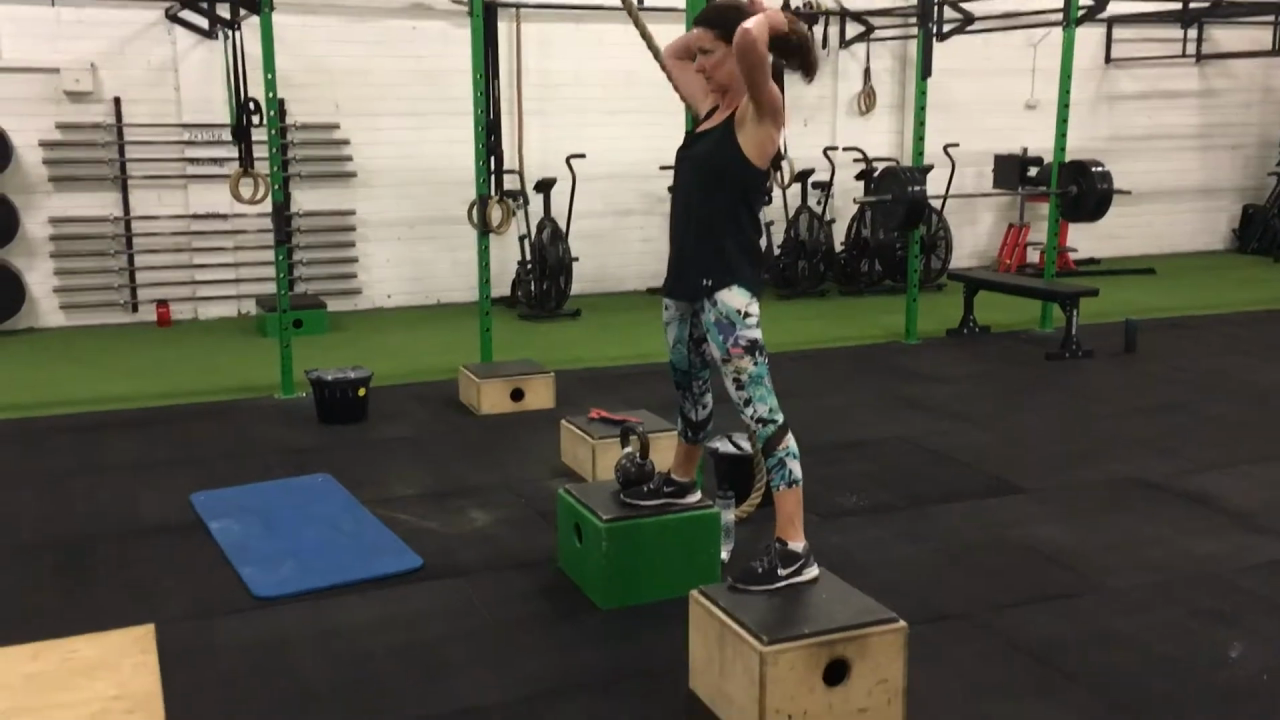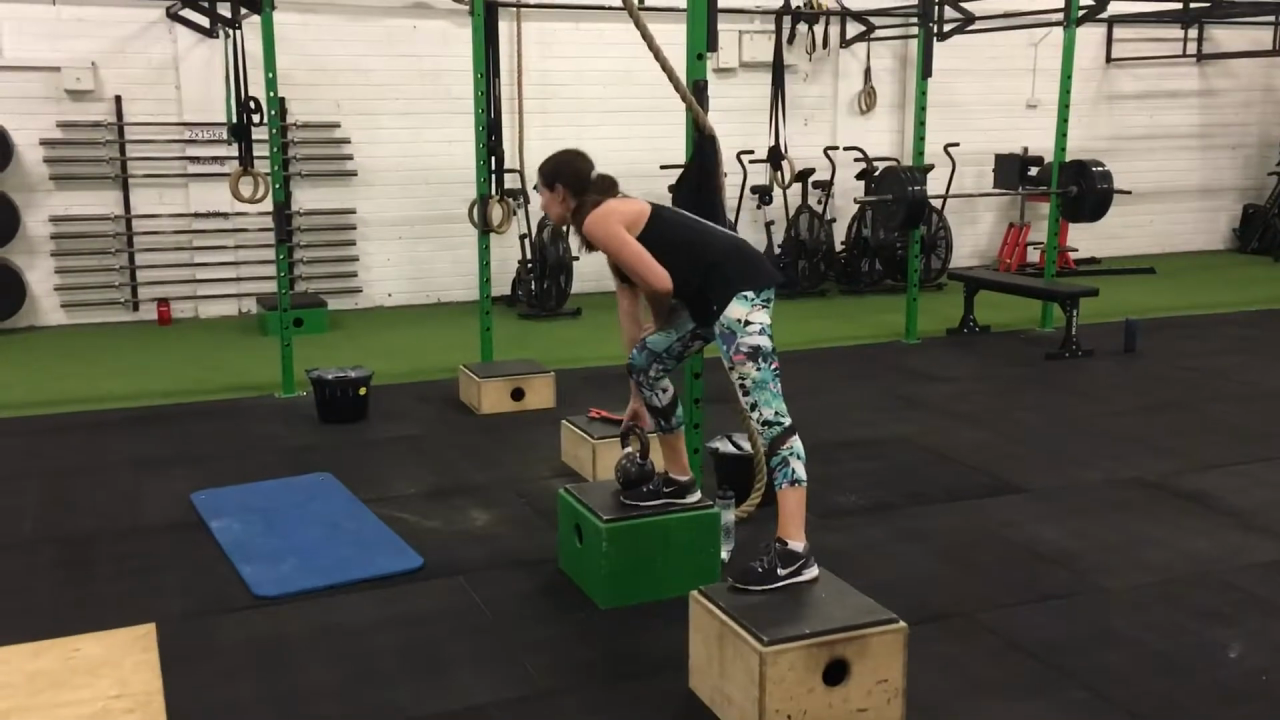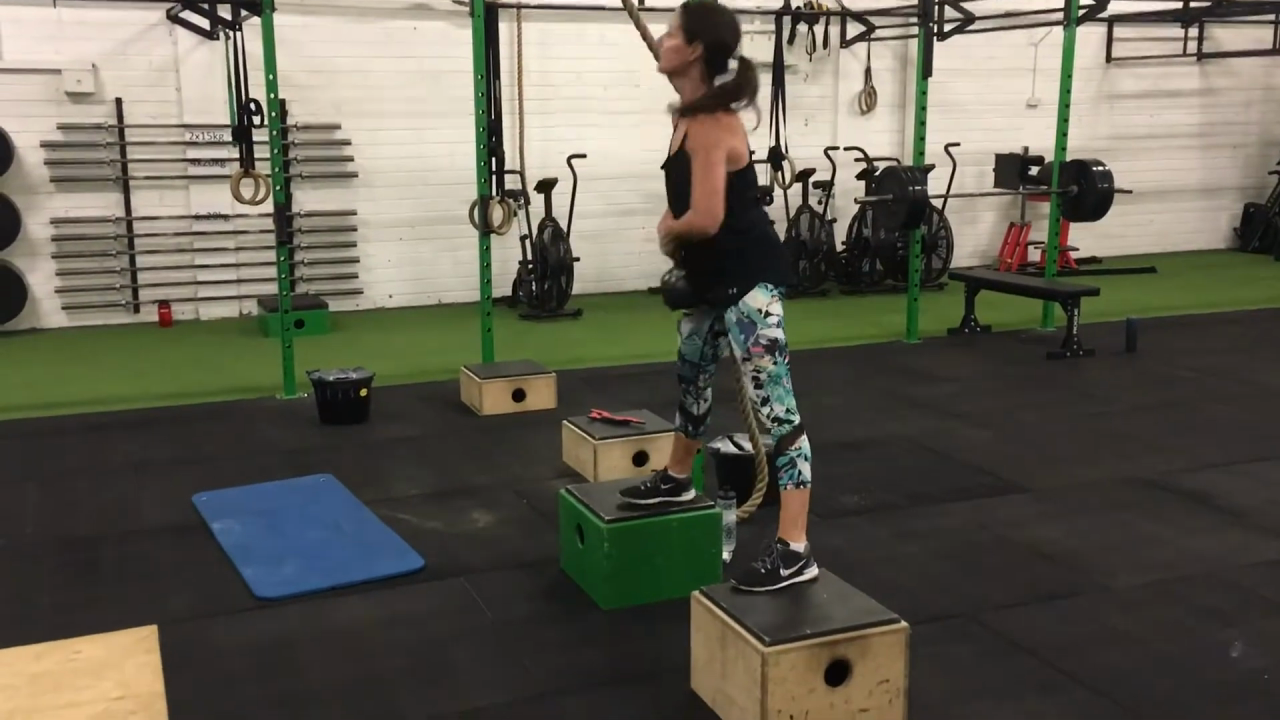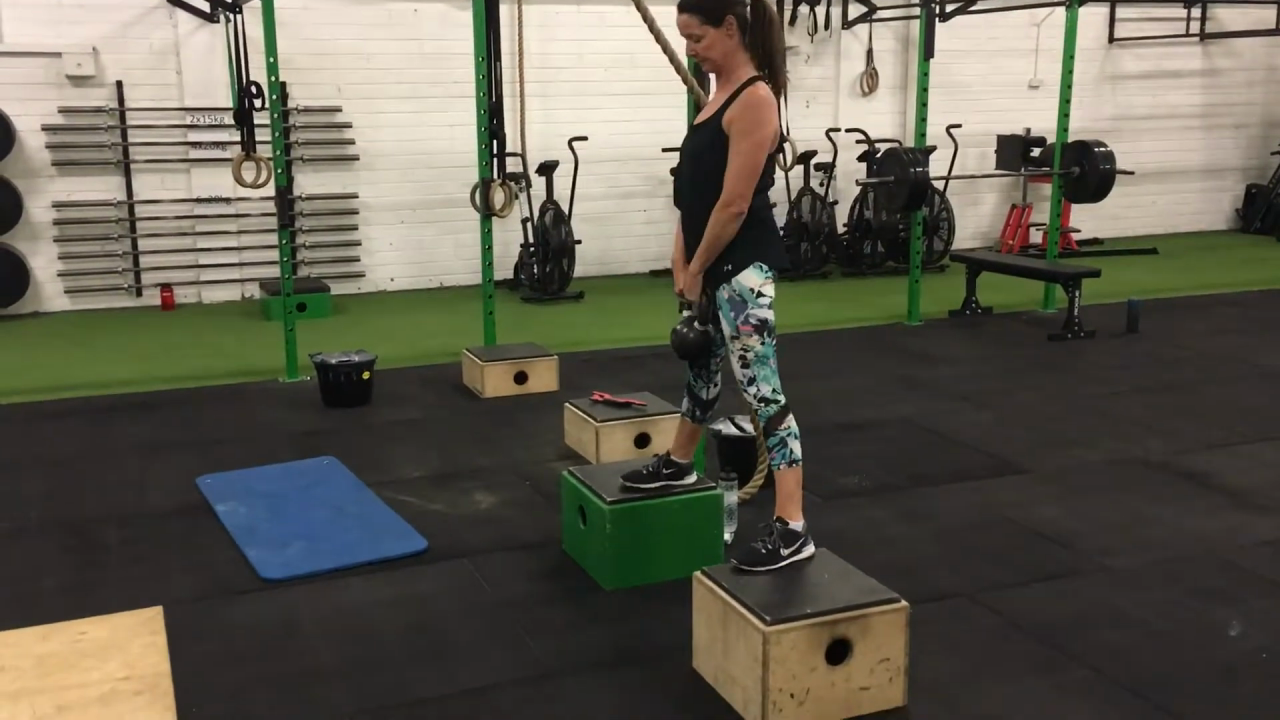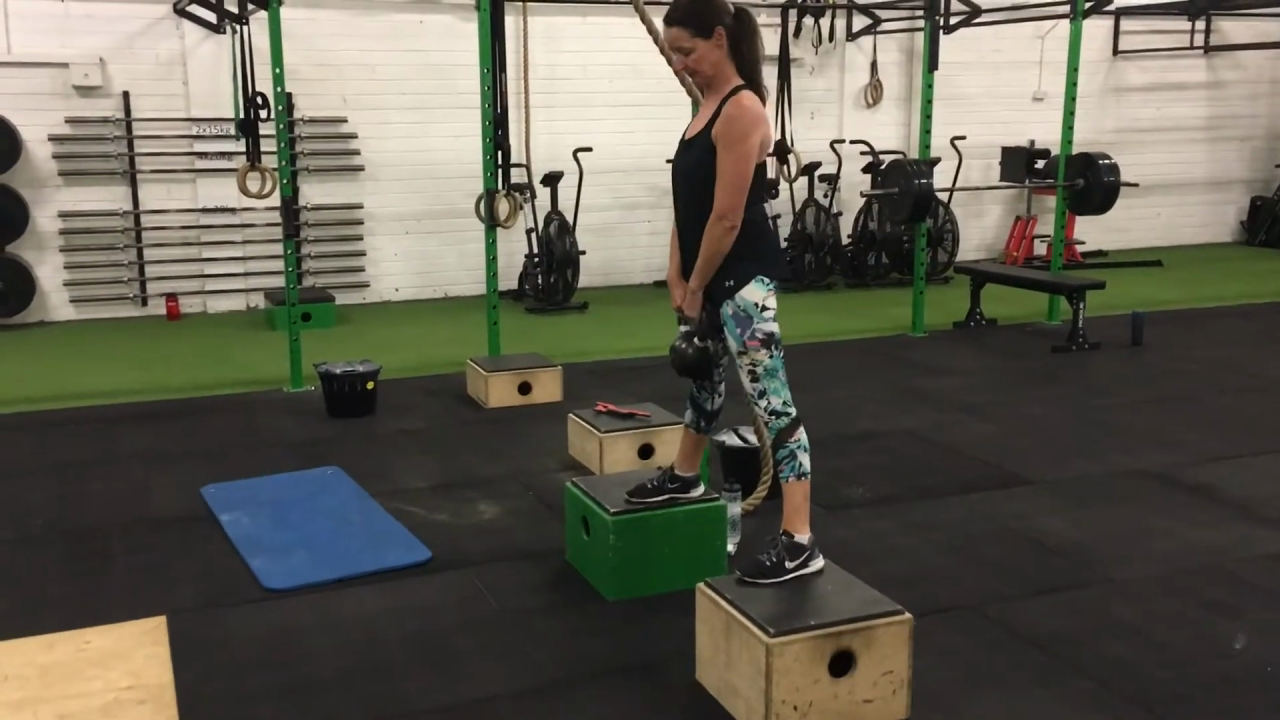
dt=1s
person 1, frame 1
left shoulder: (761, 111)
right shoulder: (712, 105)
right elbow: (672, 53)
left hip: (726, 283)
right hip: (686, 278)
left knee: (760, 410)
right knee: (689, 386)
left ankle: (794, 551)
right ankle: (681, 481)
person 1, frame 2
left shoulder: (598, 221)
right shoulder: (613, 219)
left elbow: (659, 284)
right elbow: (632, 311)
left wrist: (662, 323)
right wrist: (638, 397)
left hip: (739, 286)
right hip: (707, 293)
left knee: (765, 409)
right knee: (646, 362)
left ankle: (793, 551)
right ankle: (678, 478)
person 1, frame 3
left shoulder: (712, 122)
right shoulder: (695, 114)
left elbow: (706, 220)
left wrist: (668, 233)
right wrist: (672, 224)
left hip: (748, 276)
right hip: (713, 274)
left knee: (774, 407)
right knee: (691, 372)
left ankle: (795, 550)
right ankle: (677, 478)
person 1, frame 4
left shoulder: (755, 100)
right shoulder: (722, 93)
left elbow: (734, 205)
left wrist: (697, 269)
right wrist: (681, 261)
left hip: (741, 263)
right hip: (708, 261)
left knee: (760, 387)
right knee: (701, 364)
left ankle: (791, 527)
right ankle: (679, 461)
person 1, frame 5
left shoulder: (741, 111)
right shoulder: (709, 104)
left elbow: (727, 218)
right elbow: (685, 202)
left wrist: (696, 289)
right wrist: (677, 277)
left hip: (742, 276)
right hip: (705, 273)
left knee: (770, 400)
right knee: (701, 376)
left ankle: (799, 541)
right ankle: (684, 474)
